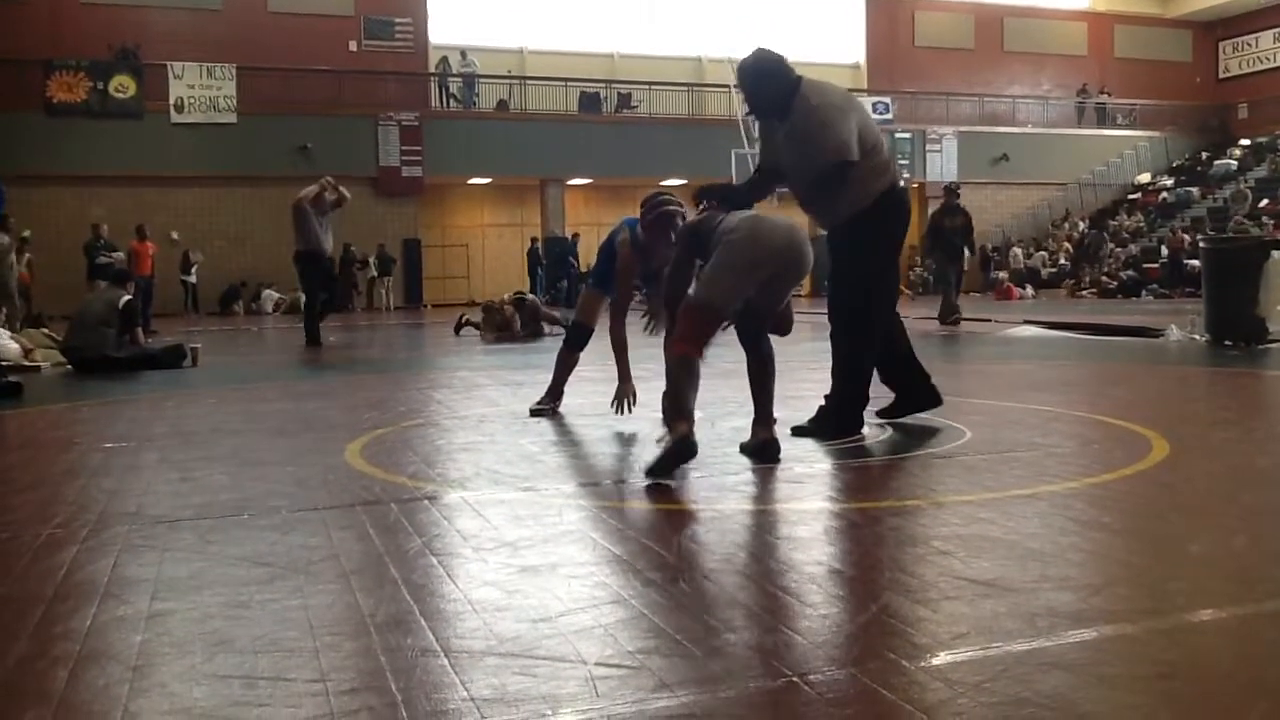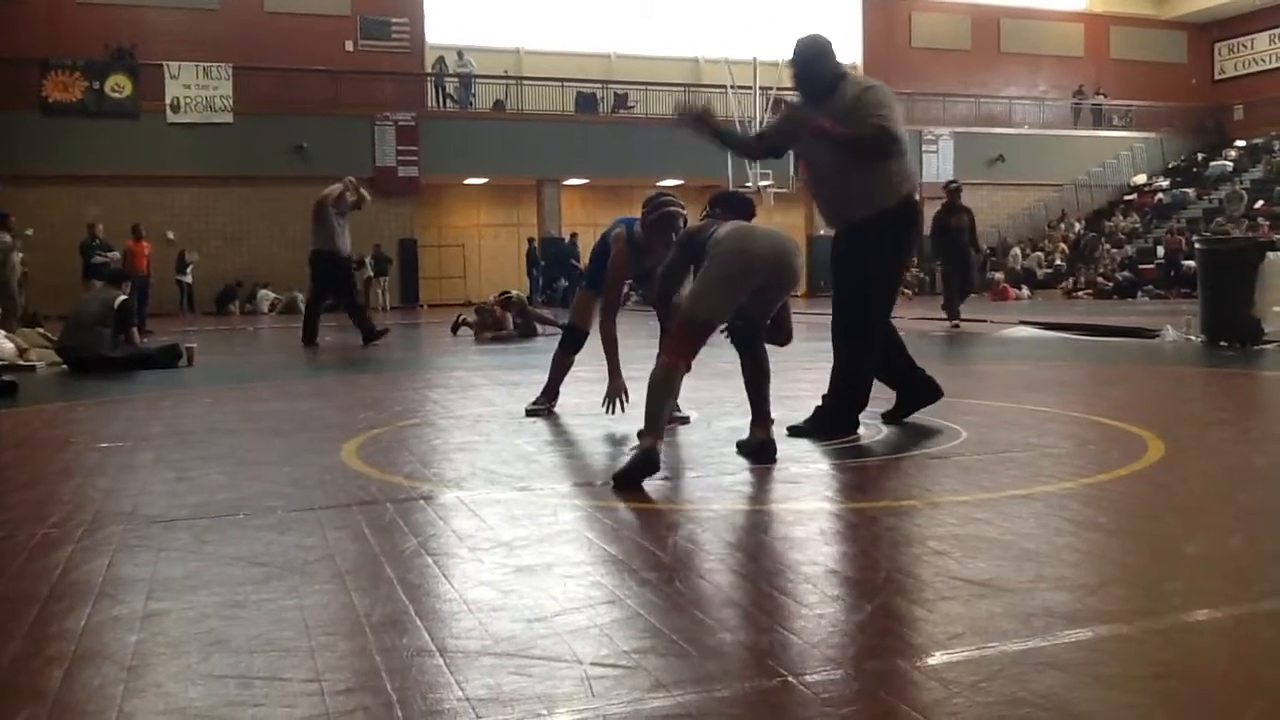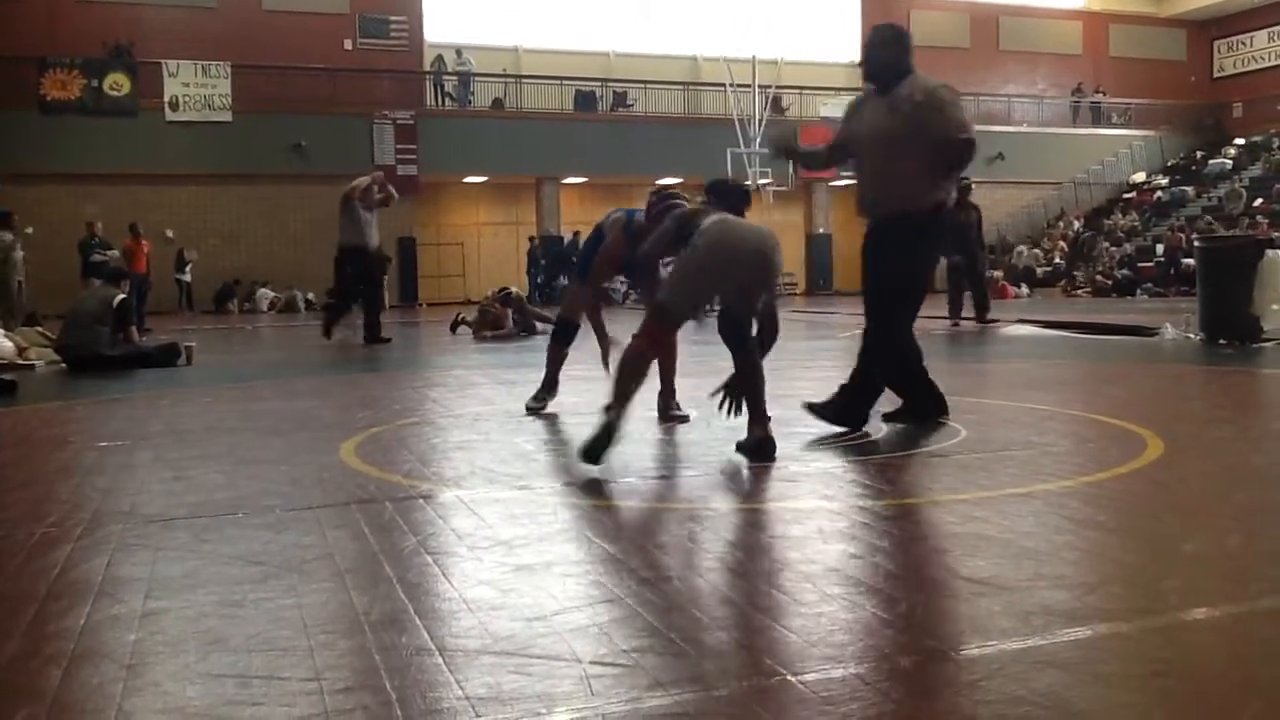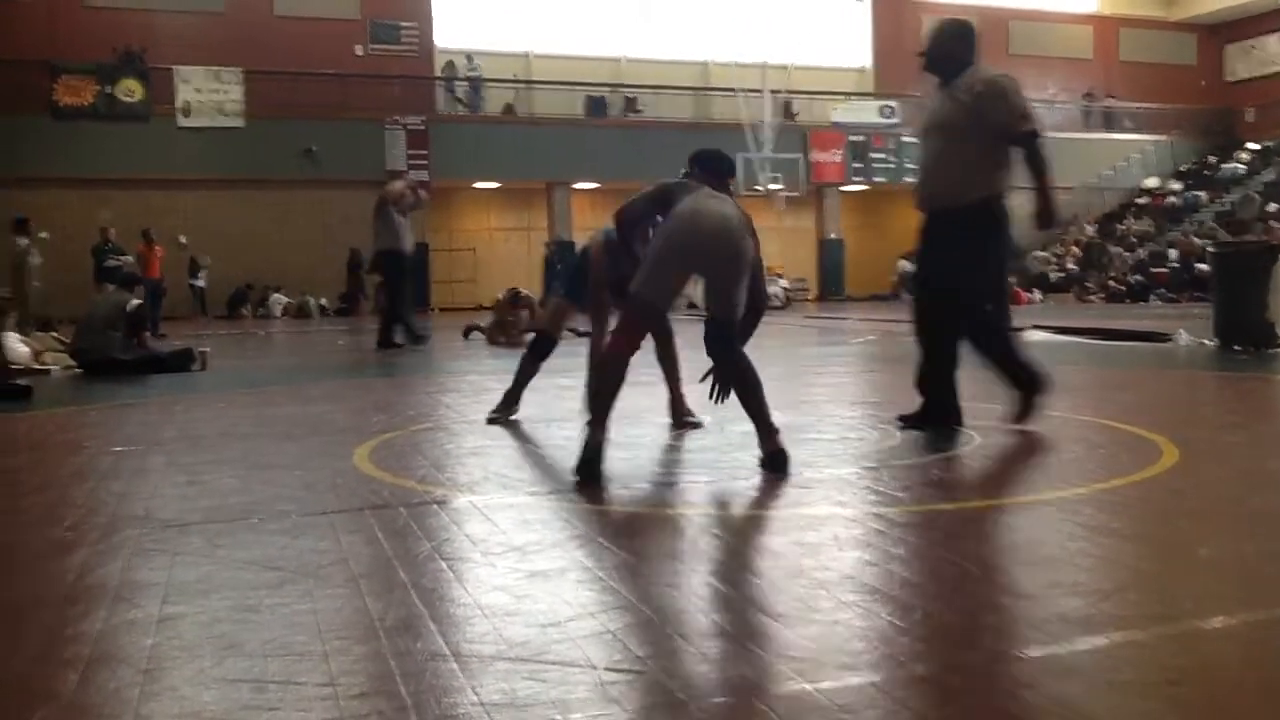
dt=0.3s
person 1, frame 1
left shoulder: (821, 106)
right shoulder: (775, 118)
left elbow: (838, 171)
right elbow: (766, 177)
right wrist: (726, 195)
left hip: (876, 211)
right hip: (853, 215)
left knee: (852, 314)
right knee: (870, 310)
left ankle: (842, 415)
right ankle: (915, 390)
person 1, frame 2
left shoulder: (867, 96)
right shoulder: (798, 114)
left elbow: (884, 144)
right elbow: (756, 148)
left wrist: (824, 131)
right wrist: (711, 128)
left hip: (890, 220)
right hip: (851, 227)
left knee: (858, 320)
right knee: (856, 319)
left ankle: (836, 416)
right ankle: (915, 387)
person 1, frame 3
left shoulder: (931, 95)
right shoulder: (862, 107)
left elbow: (963, 150)
right elbow: (834, 155)
left wrist: (923, 184)
right wrist: (799, 154)
left hip: (919, 222)
right hip: (881, 225)
left knee: (888, 316)
right knee: (885, 316)
left ankle: (854, 404)
right ankle: (923, 400)
person 1, frame 4
left shoulder: (990, 88)
right shoulder: (941, 96)
left elbow: (1028, 141)
left wrist: (1043, 196)
left hip: (975, 219)
right hip: (942, 220)
left knee: (965, 313)
right knee: (933, 313)
right ankle: (938, 407)
person 2, frame 1
left shoulder: (697, 226)
left elbow: (673, 293)
right elbow: (783, 324)
right wrist: (742, 312)
left hip: (749, 242)
right hip: (797, 241)
left knee: (687, 339)
right knee: (753, 332)
left ankle: (680, 428)
right ankle: (764, 434)
person 2, frame 2
left shoulder: (698, 231)
left elbow: (660, 296)
right elbow: (782, 334)
right wrist: (742, 323)
left hip: (736, 252)
right hip: (787, 252)
left knee: (676, 351)
right knee: (747, 335)
left ankle: (650, 442)
right ankle: (761, 434)
person 2, frame 3
left shoulder: (689, 216)
right shoulder: (748, 228)
left elbow: (646, 257)
right elbow: (769, 325)
left wrist: (660, 302)
right wrist: (741, 376)
left hip: (717, 244)
right hip: (766, 248)
left knee: (652, 336)
right knee: (736, 332)
left ankle: (614, 414)
right ankle: (760, 432)
person 2, frame 4
left shoulder: (674, 188)
right shoulder: (740, 214)
left elbow: (626, 217)
right elbow: (759, 300)
right wrist: (726, 360)
left hip: (685, 229)
right hip: (731, 237)
left knee: (626, 336)
right knee: (726, 346)
left ankle: (596, 432)
right ankle: (771, 443)
person 3, frame 1
right shoulder: (630, 247)
right elbow: (617, 319)
right wrist: (625, 379)
left hip: (660, 265)
right hip: (614, 260)
right knee: (579, 331)
right ankle: (553, 393)
person 3, frame 2
right shoulder: (624, 246)
right elbow: (608, 317)
right wrist: (615, 376)
left hip: (652, 264)
right hip: (607, 259)
right knee: (574, 333)
right ankle: (549, 394)
person 3, frame 3
right shoulder: (621, 232)
right elbow: (590, 285)
right wrist: (602, 336)
right hip: (599, 253)
right knee: (566, 325)
left ankle: (668, 397)
right ankle: (548, 386)
person 3, frame 4
right shoulder: (603, 249)
right elbow: (598, 315)
left hip: (626, 281)
right hip: (582, 279)
left knee: (663, 330)
right knee: (544, 340)
left ankle: (678, 404)
right ankle: (512, 397)
